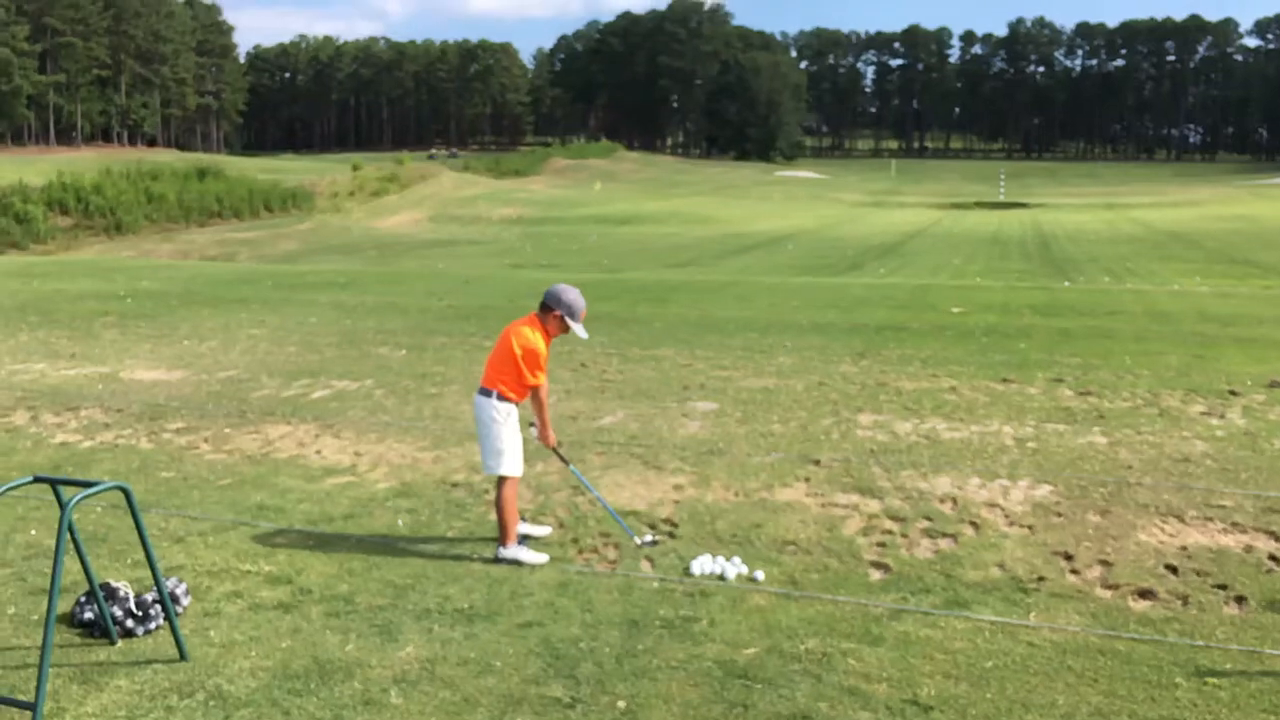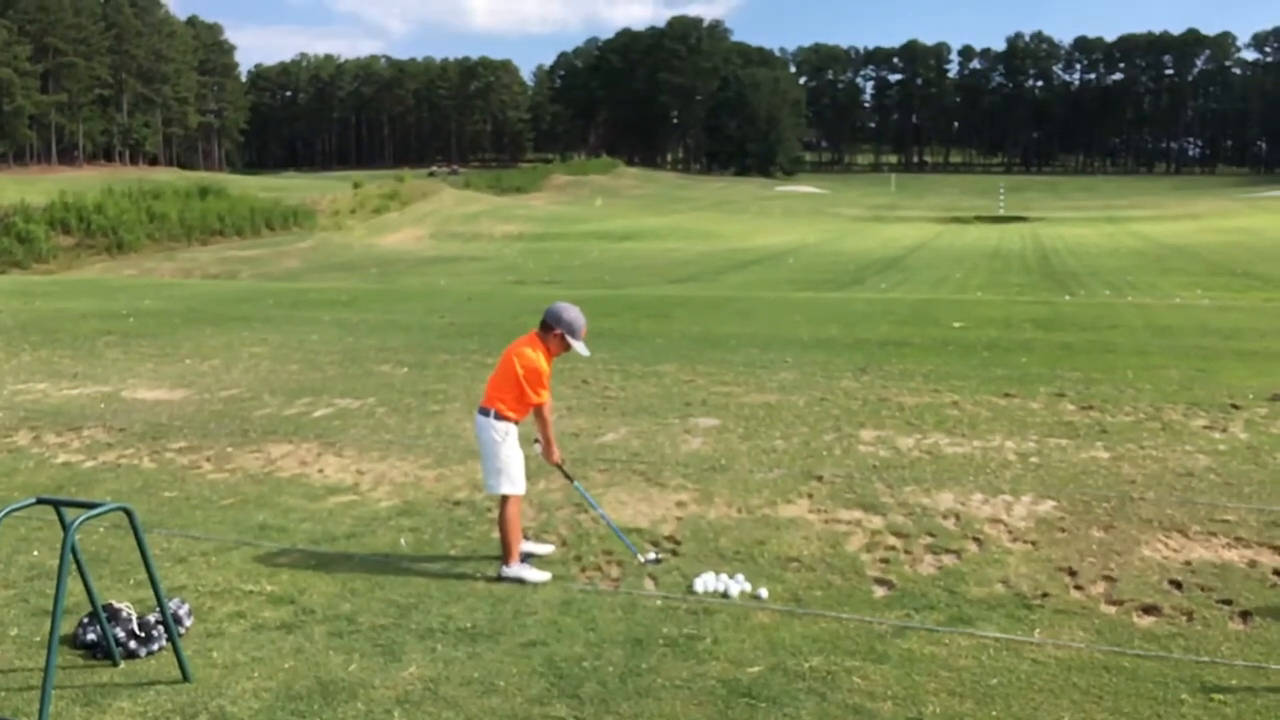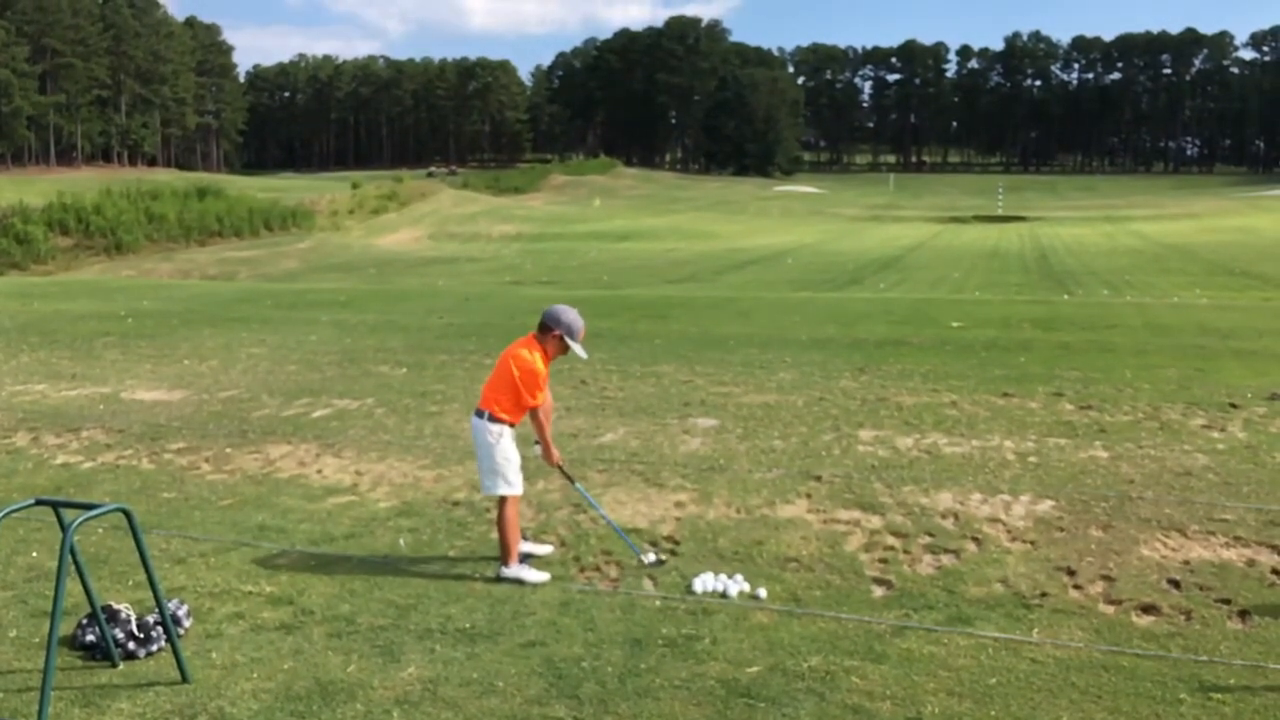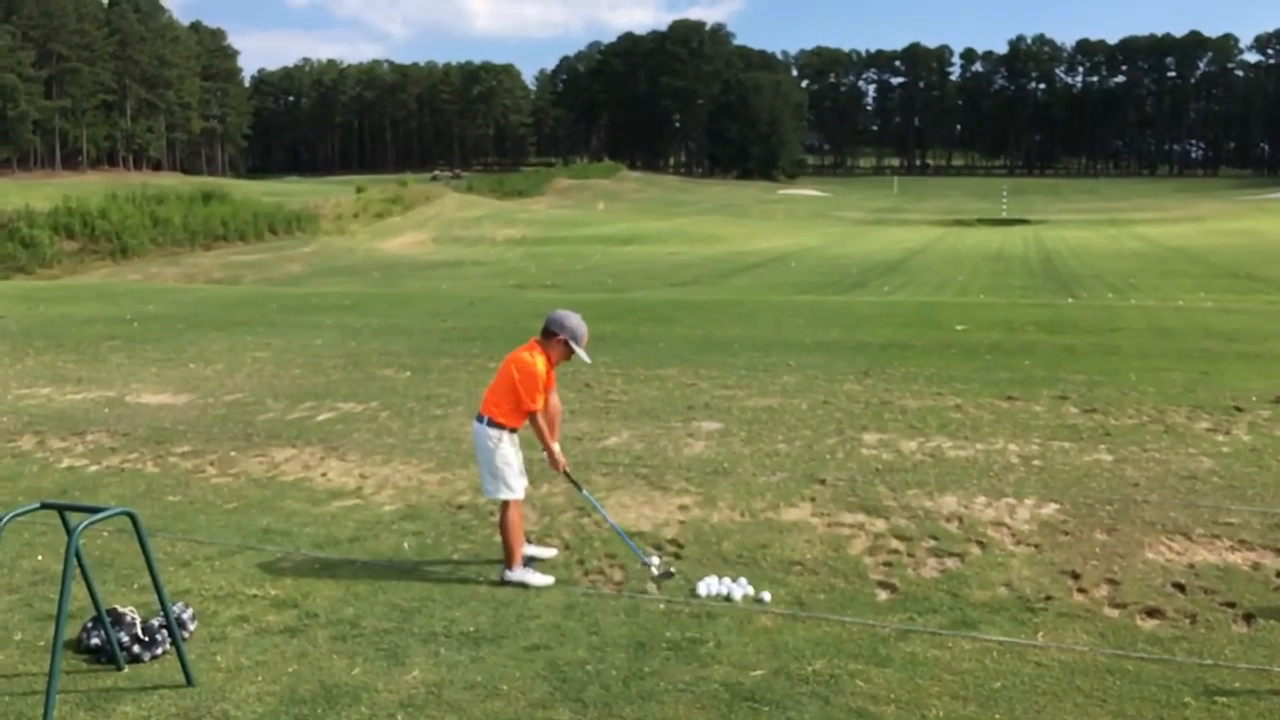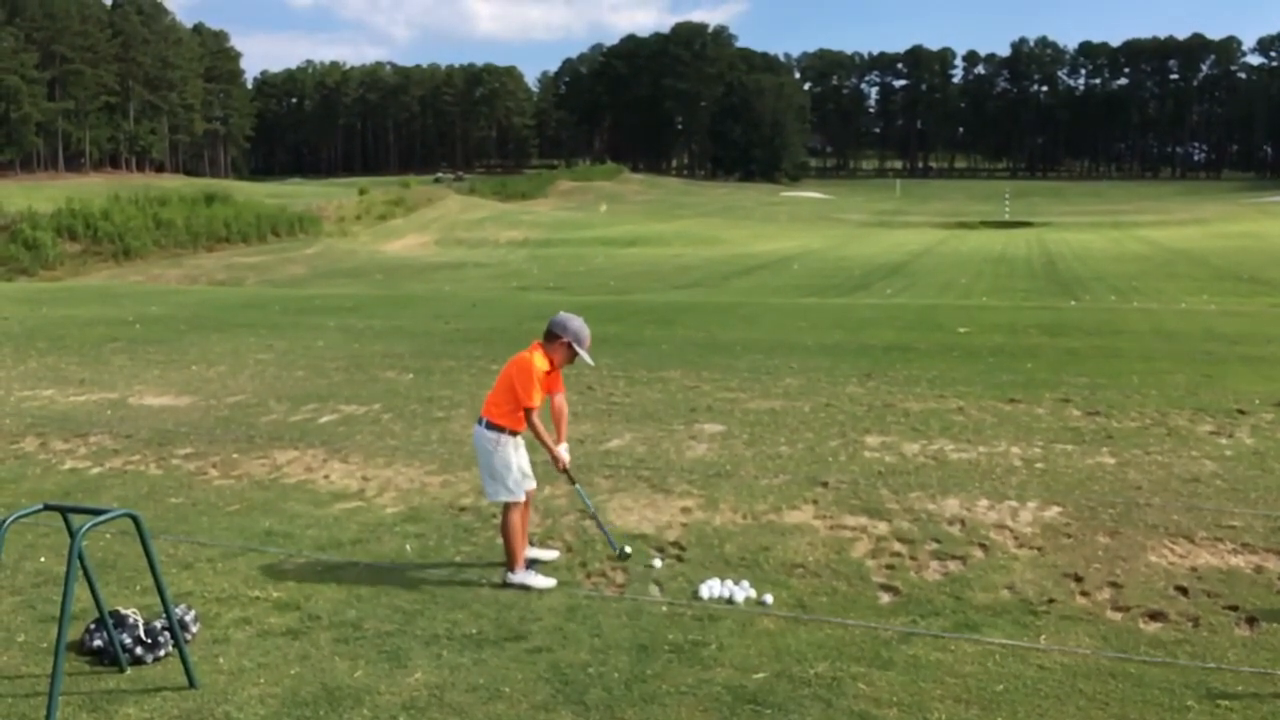
dt=1s
person 1, frame 1
left shoulder: (530, 327)
right shoulder: (532, 340)
left elbow: (538, 383)
right elbow: (537, 391)
left wrist: (542, 424)
right wrist: (546, 428)
left hip: (499, 402)
right hip: (498, 405)
left knee: (511, 470)
right knee: (508, 474)
left ankle: (513, 523)
right ankle: (508, 545)
person 1, frame 2
left shoulder: (533, 346)
right shoulder: (533, 359)
left elbow: (543, 401)
right elbow: (541, 410)
left wrist: (547, 441)
right wrist: (550, 446)
left hip: (500, 421)
right hip: (498, 424)
left knee: (515, 488)
right knee: (511, 493)
left ankle: (517, 542)
right ankle: (511, 564)
person 1, frame 3
left shoulder: (534, 349)
right shoulder: (530, 360)
left elbow: (545, 398)
right elbow: (536, 411)
left wrist: (546, 442)
right wrist: (548, 448)
left hip: (498, 423)
right hip: (494, 426)
left knee: (513, 488)
right knee: (509, 493)
left ankle: (516, 542)
right ankle: (510, 564)
person 1, frame 4
left shoulder: (542, 356)
right shoulder: (531, 364)
left elbow: (552, 400)
right elbow: (535, 417)
left wrist: (555, 445)
right wrist: (552, 453)
left hip: (503, 429)
right hip: (494, 431)
left knee: (518, 490)
right knee: (511, 497)
left ankle: (520, 545)
right ankle: (514, 568)
person 1, frame 5
left shoulder: (550, 361)
right shoulder: (532, 363)
left elbow: (559, 401)
right elbow: (531, 417)
left wrist: (563, 444)
right wrist: (552, 451)
left hip: (509, 433)
right hip: (495, 435)
left knee: (526, 492)
right knee: (513, 500)
left ankle: (523, 548)
right ankle: (516, 571)
